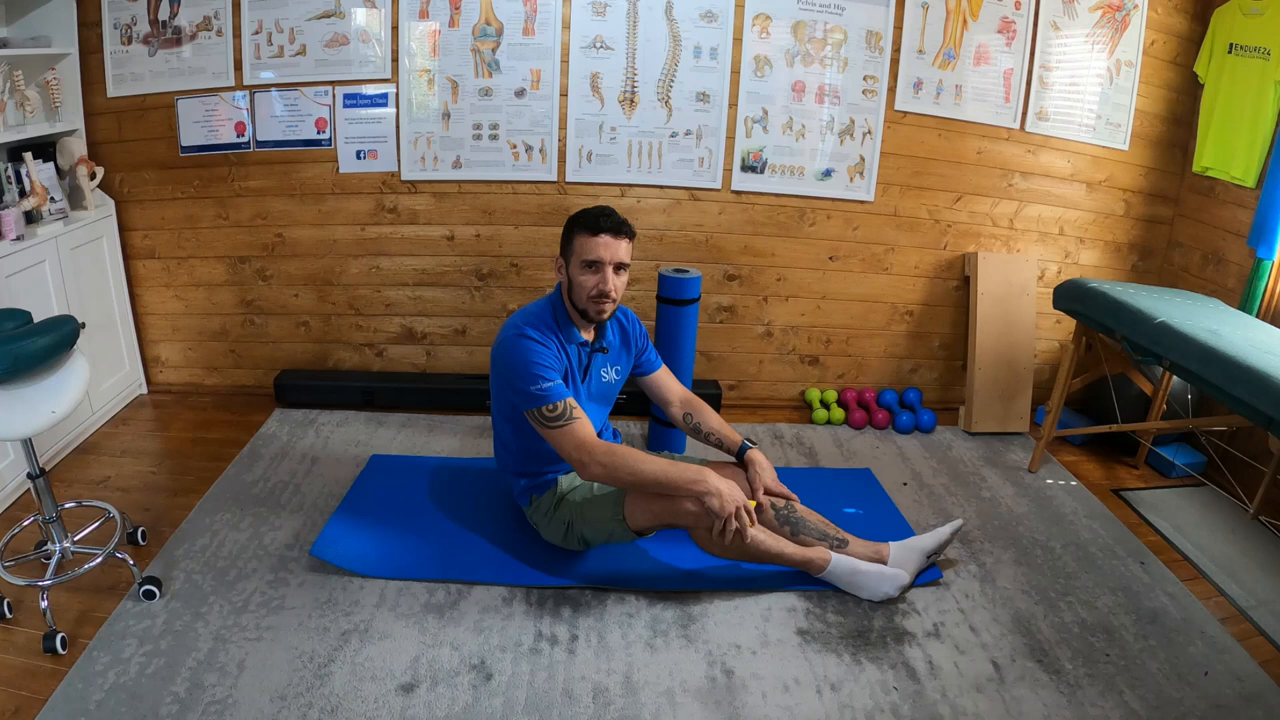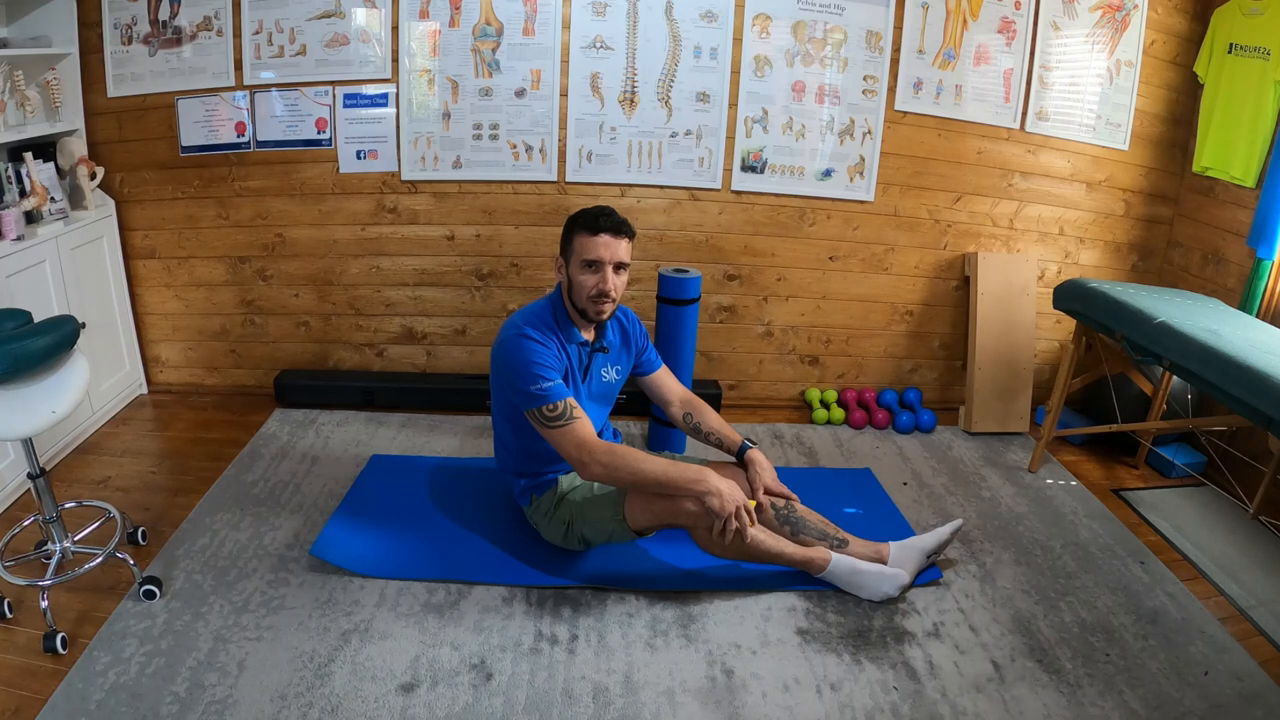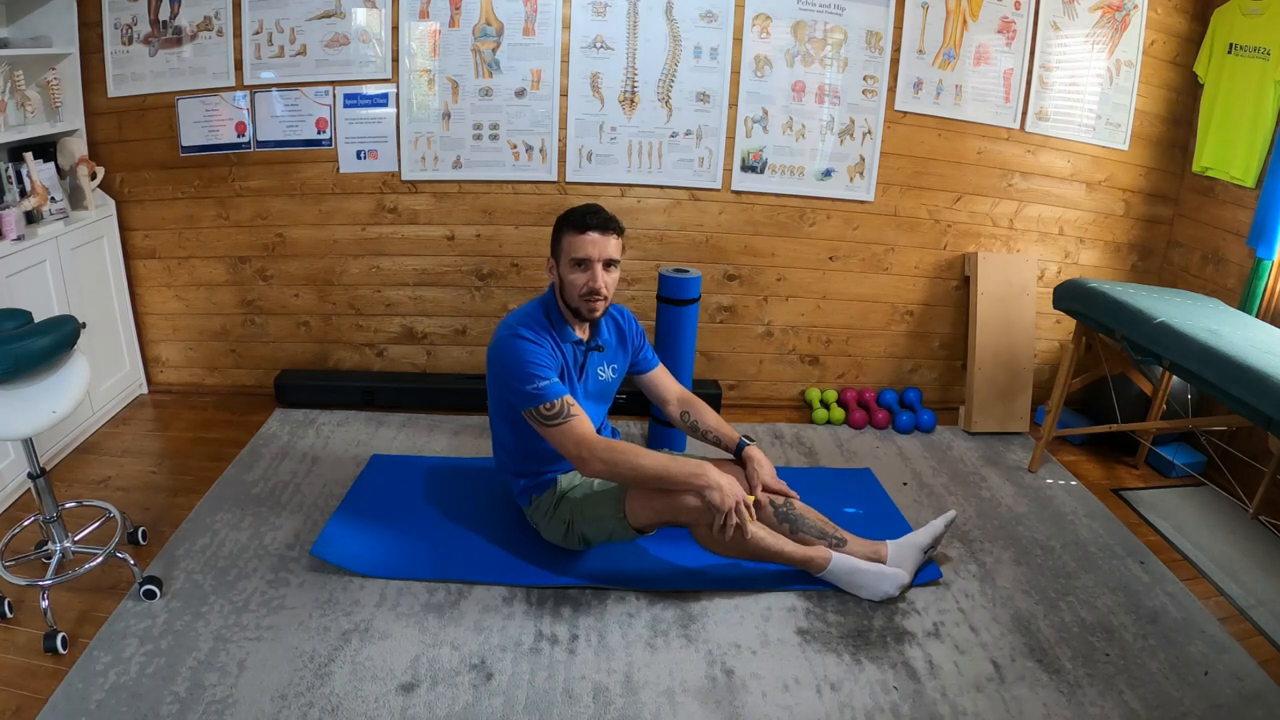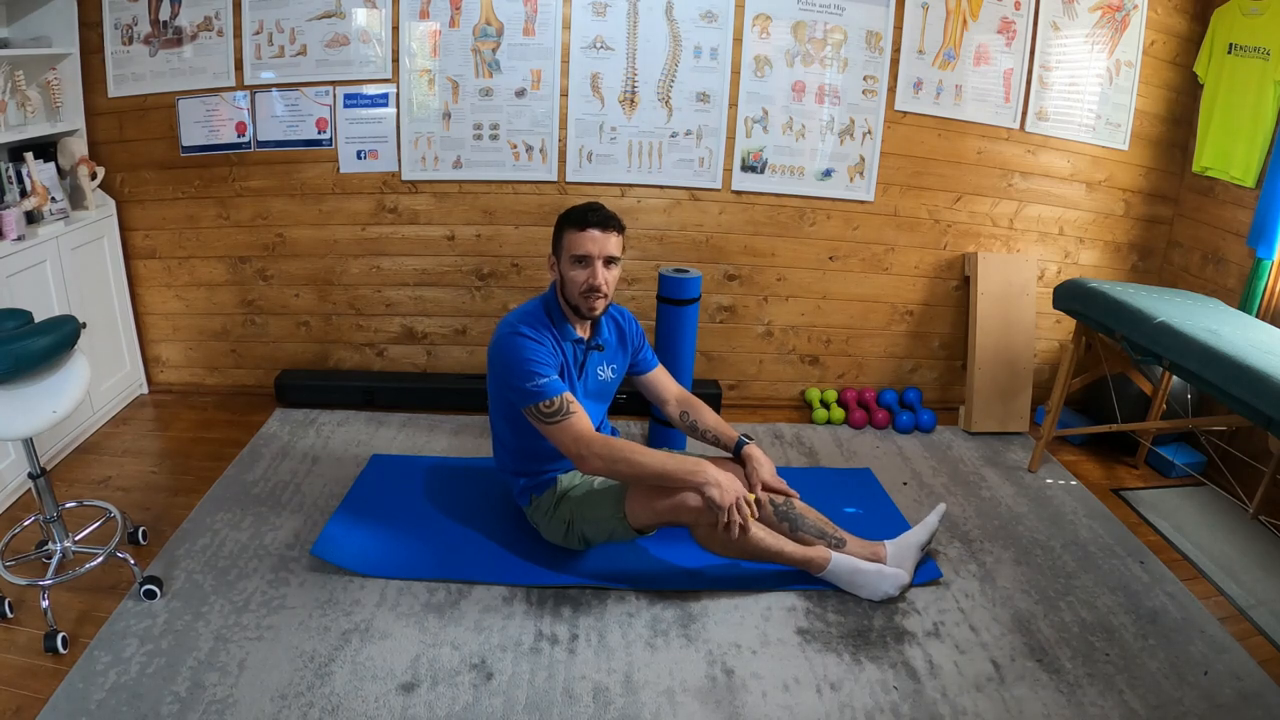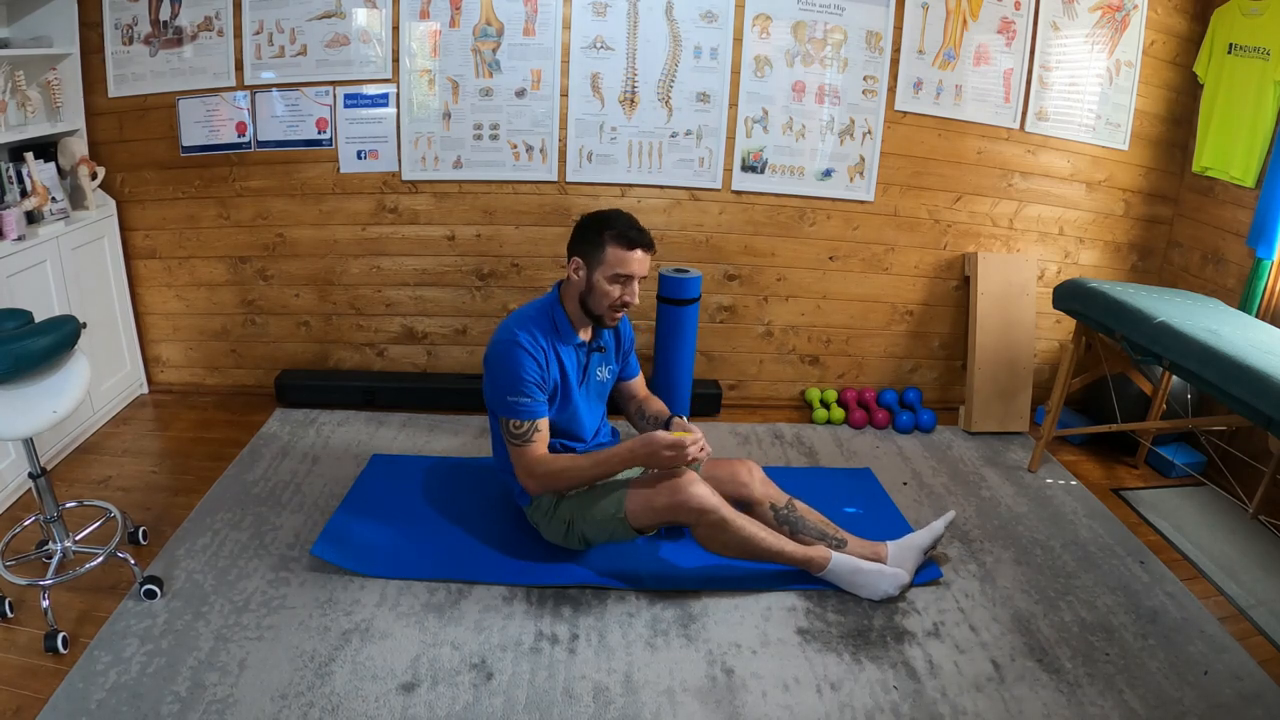
dt=0.7s
person 1, frame 1
left shoulder: (623, 324)
right shoulder: (528, 342)
left elbow: (678, 401)
right elbow: (589, 457)
left wrist: (747, 452)
right wrist: (704, 481)
left hip: (606, 464)
right hip: (555, 491)
left knee: (743, 484)
right knee: (696, 501)
left ankle: (881, 554)
right ankle: (825, 564)
person 1, frame 2
left shoulder: (624, 325)
right shoulder: (528, 341)
left elbow: (679, 401)
right elbow: (588, 457)
left wrist: (747, 452)
right wrist: (705, 481)
left hip: (607, 461)
right hip: (555, 491)
left knee: (744, 484)
right knee: (697, 502)
left ankle: (881, 554)
right ankle: (825, 563)
person 1, frame 3
left shoulder: (619, 323)
right shoulder: (522, 342)
left elbow: (676, 399)
right elbow: (589, 454)
left wrist: (745, 449)
right wrist: (703, 474)
left hip: (606, 464)
right hip: (554, 491)
left knee: (743, 482)
right knee: (693, 497)
left ankle: (879, 553)
right ankle: (823, 562)
person 1, frame 4
left shoulder: (620, 324)
right shoulder: (523, 340)
left elbow: (676, 400)
right elbow: (588, 452)
left wrist: (745, 448)
right wrist: (703, 473)
left hip: (604, 463)
right hip: (554, 492)
left knee: (741, 480)
right knee: (692, 496)
left ankle: (875, 554)
right ankle: (821, 562)
person 1, frame 5
left shoulder: (613, 324)
right shoulder: (521, 346)
left elbow: (637, 398)
right elbow: (535, 473)
left wrist: (672, 427)
right wrist: (637, 453)
left hip: (609, 463)
right hip: (557, 497)
left knee: (745, 477)
right knee: (685, 492)
left ankle: (878, 554)
right ankle: (825, 563)
